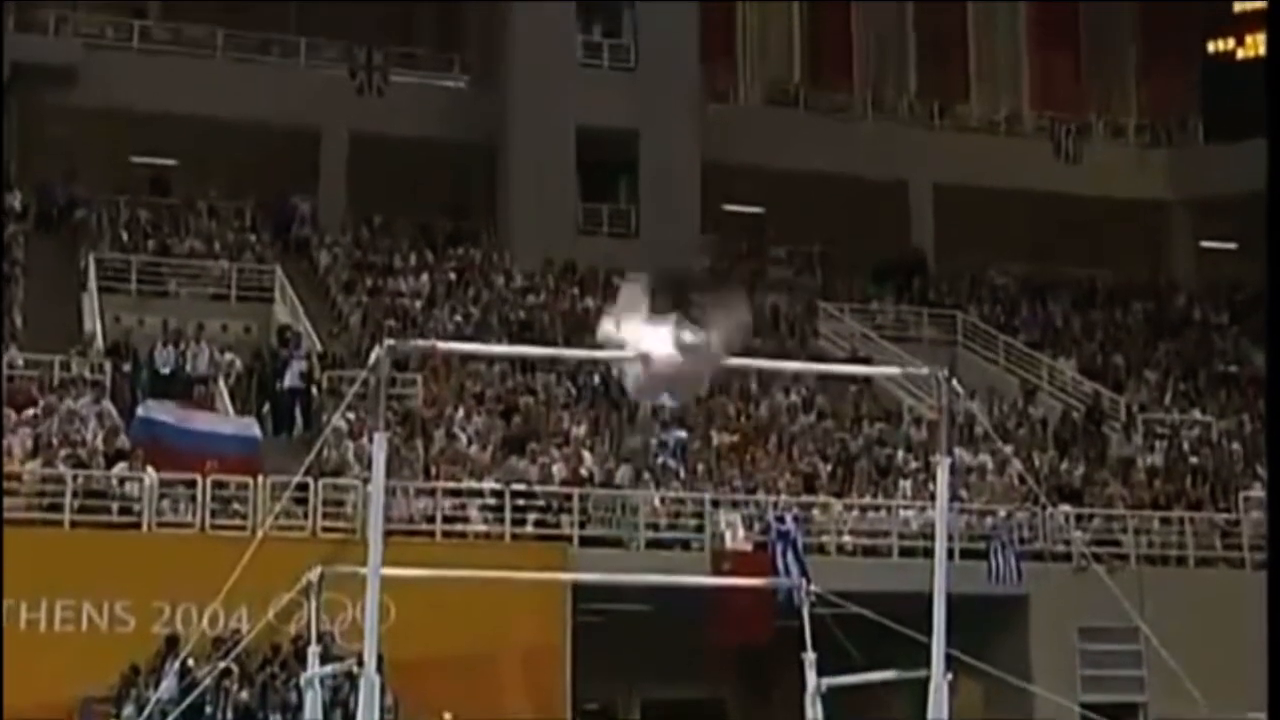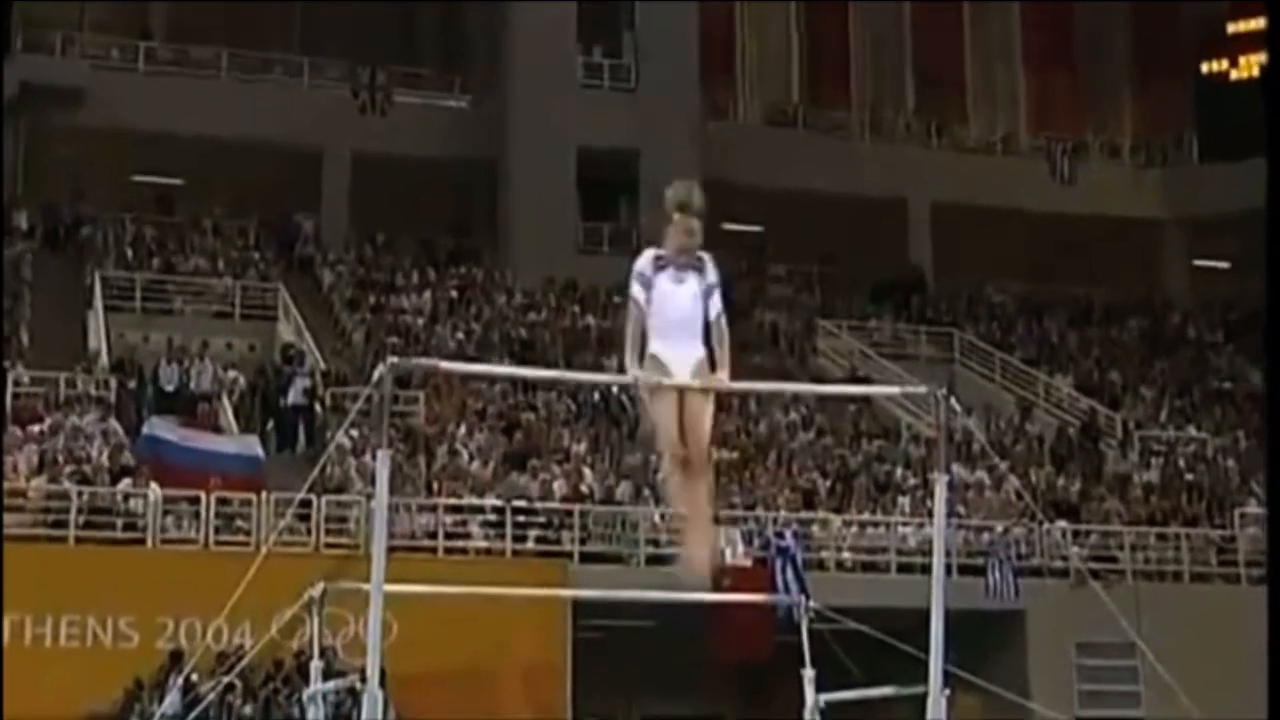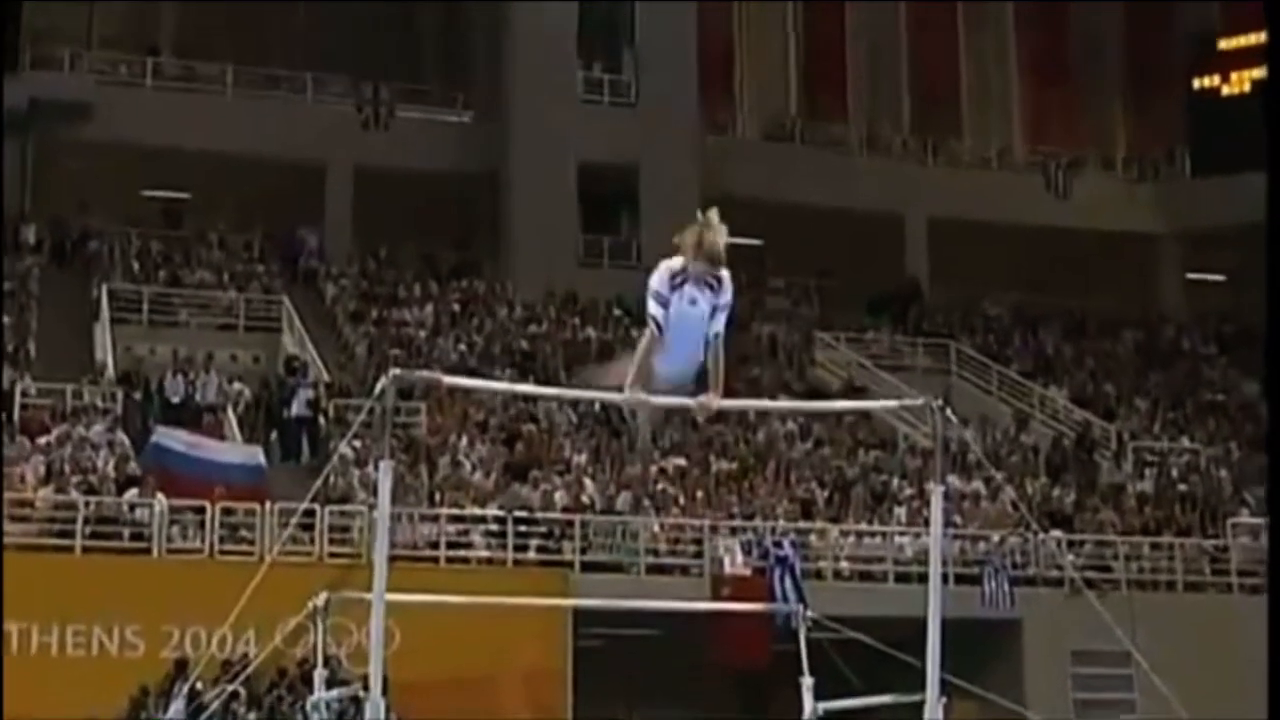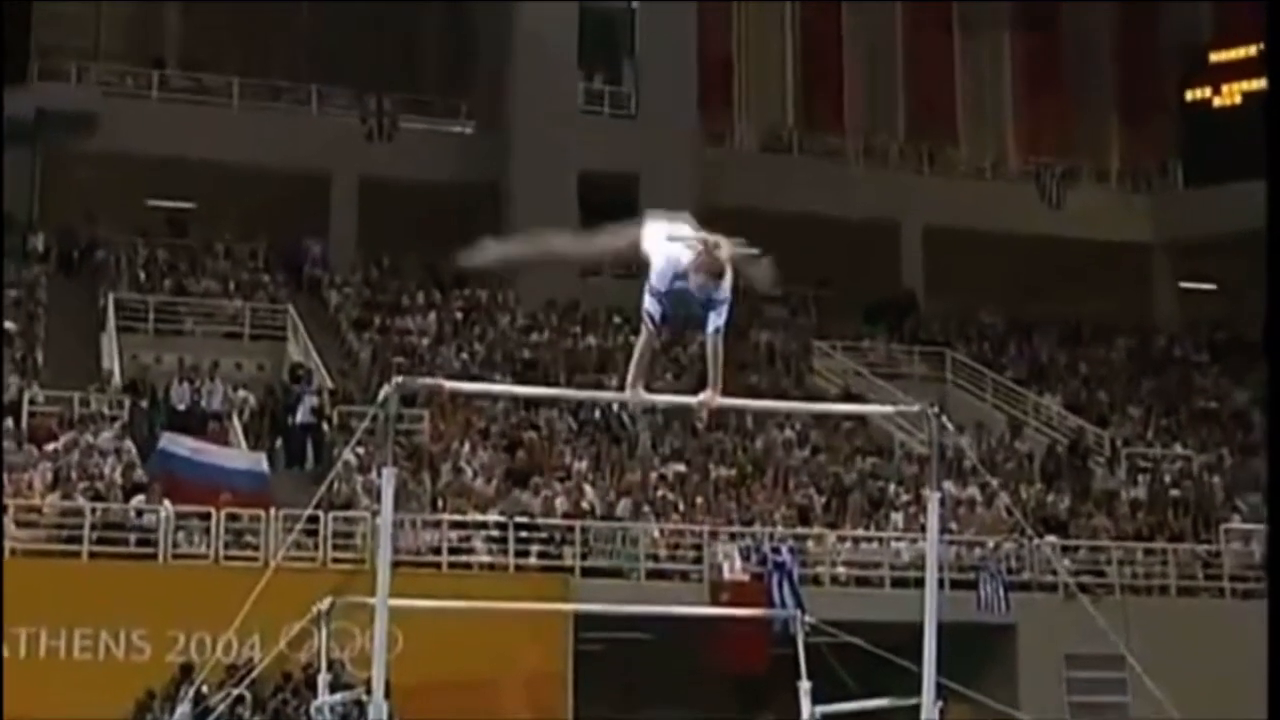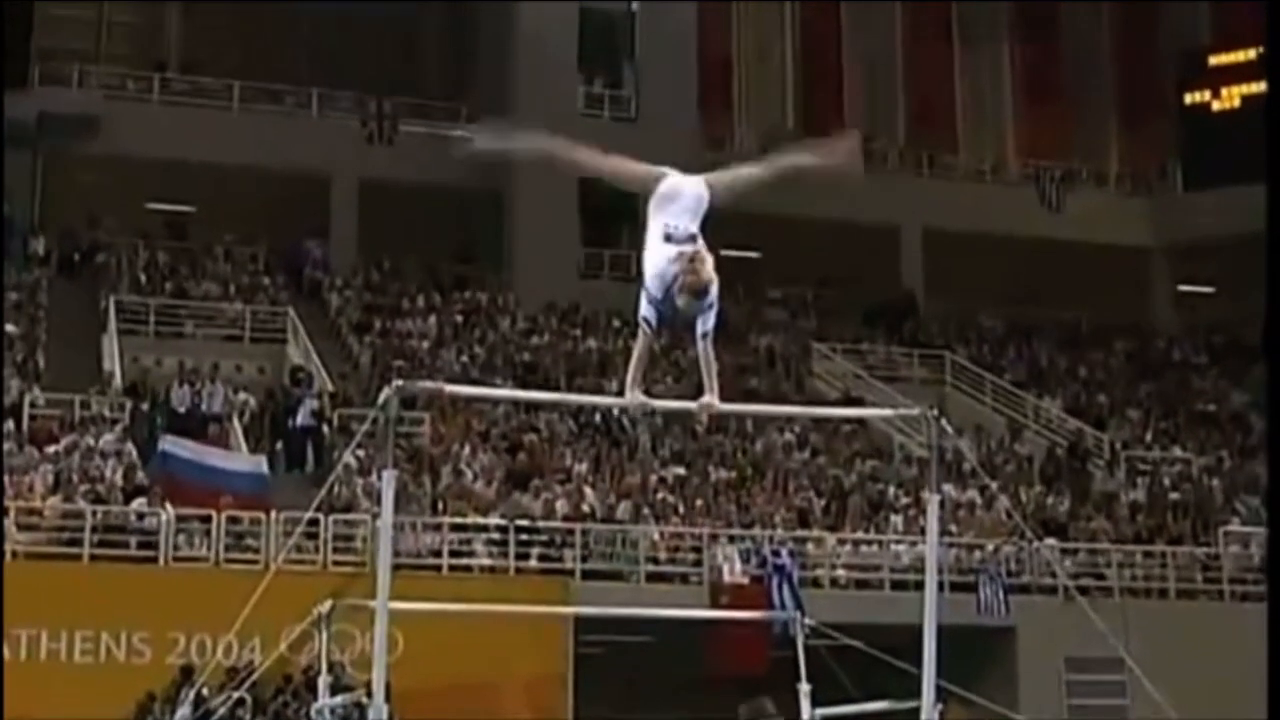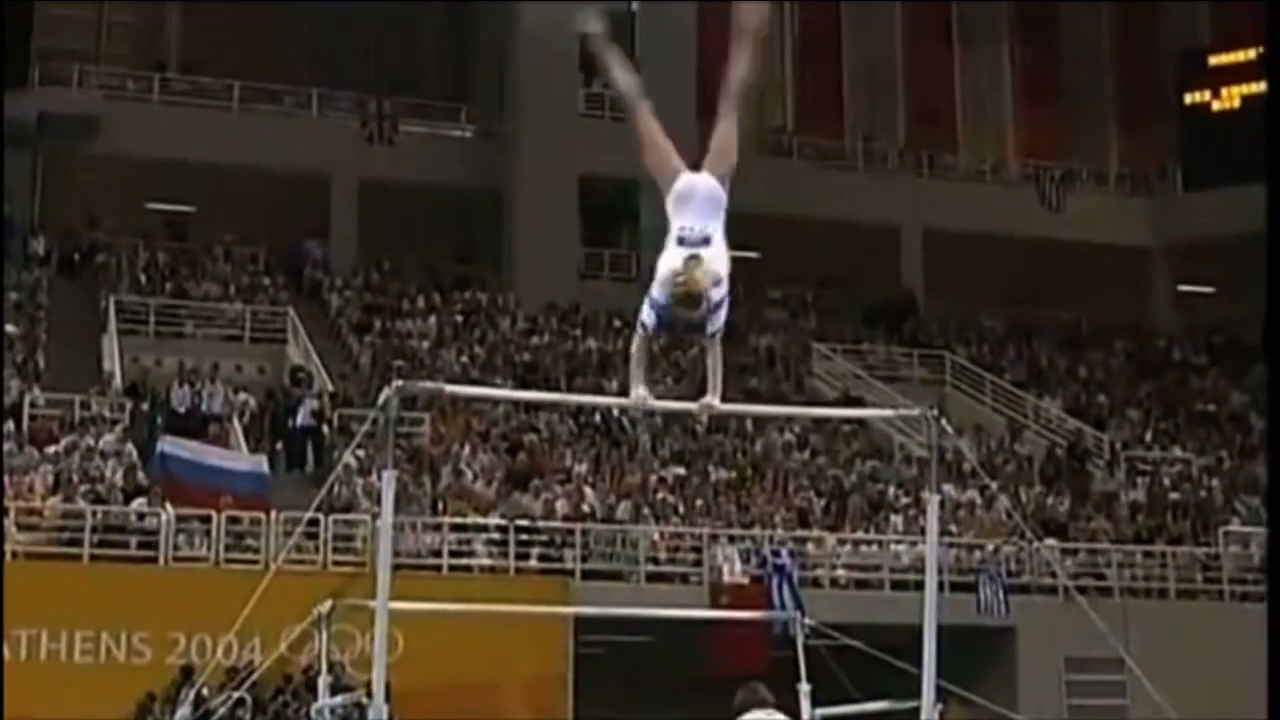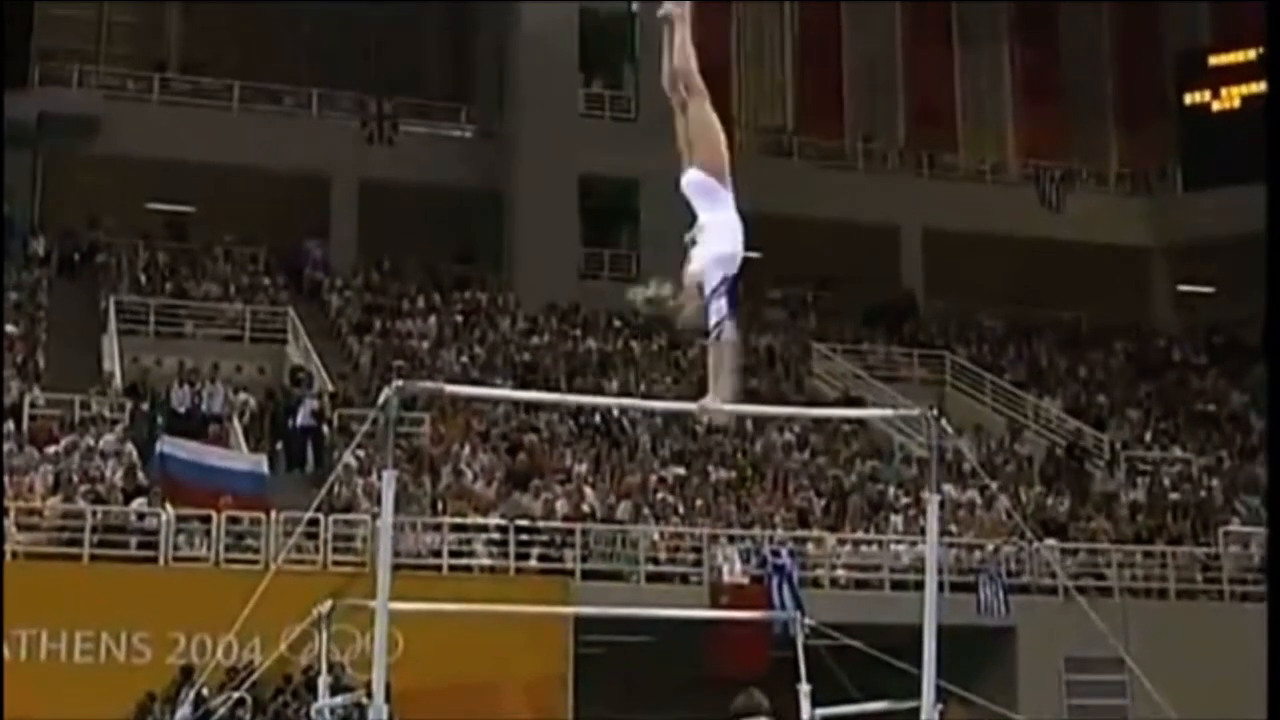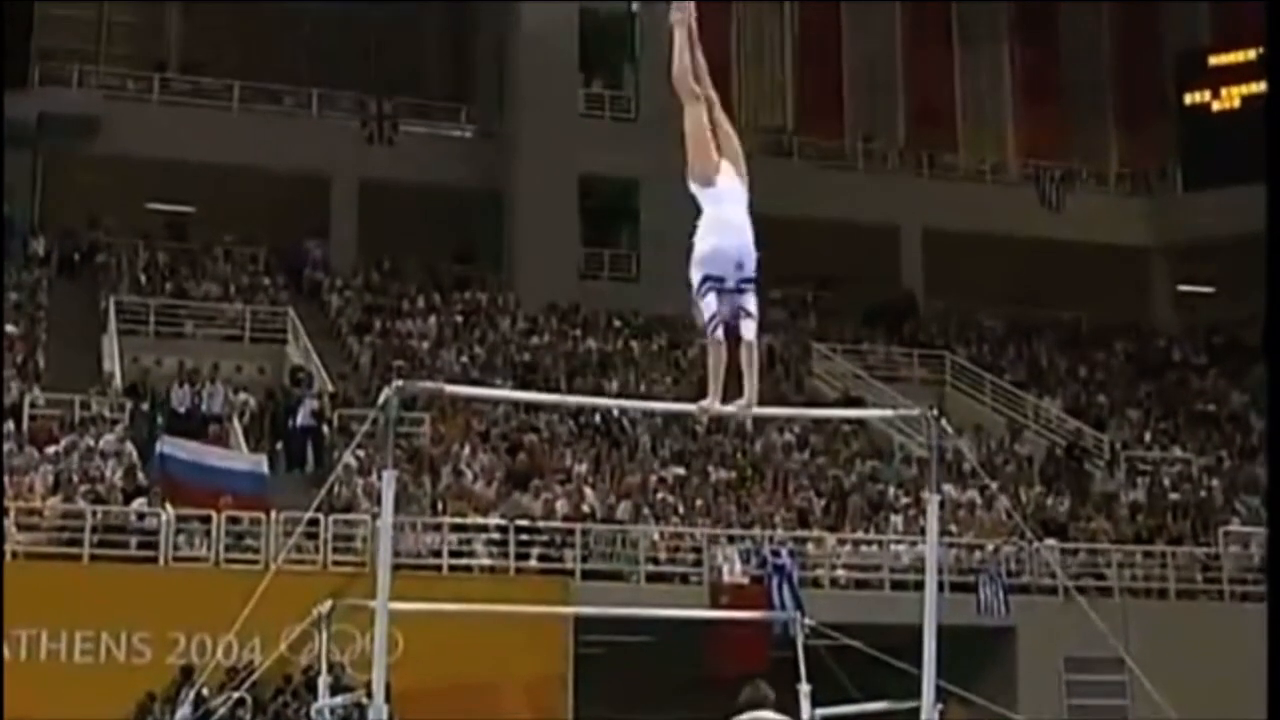
dt=0.2s
person 1, frame 1
left shoulder: (668, 324)
right shoulder: (617, 321)
left elbow: (692, 339)
right elbow: (606, 334)
left hip: (677, 384)
right hip: (646, 377)
person 1, frame 2
left shoulder: (705, 268)
right shoulder: (649, 263)
left elbow: (717, 319)
right elbow: (636, 315)
left wrist: (721, 370)
right wrist: (633, 366)
left hip: (696, 365)
right hip: (661, 364)
left knee: (699, 457)
right knee: (673, 454)
left ankle: (700, 548)
right ankle: (694, 542)
person 1, frame 3
left shoulder: (722, 284)
right shoulder: (667, 274)
left elbow: (716, 340)
right elbow: (652, 332)
left wrist: (714, 391)
right wrist: (632, 385)
person 1, frame 4
left shoulder: (721, 274)
right shoulder: (666, 268)
left elbow: (715, 336)
right elbow: (649, 331)
left wrist: (714, 389)
right wrist: (634, 384)
left hip: (685, 231)
right hip: (654, 233)
right knee: (575, 247)
left ankle: (752, 268)
right ankle: (499, 251)
person 1, frame 5
left shoulder: (706, 284)
right shoulder: (659, 281)
left elbow: (704, 340)
right elbow: (645, 336)
left wrist: (711, 393)
right wrist: (631, 388)
left hip: (696, 192)
right hip: (667, 190)
left knee: (764, 170)
right knee: (597, 162)
left ankle: (829, 153)
person 1, frame 6
left shoulder: (714, 287)
right shoulder: (665, 287)
left elbow: (714, 341)
right elbow: (642, 336)
left wrist: (714, 393)
right wrist: (637, 385)
left hip: (707, 193)
right hip: (687, 195)
left knee: (731, 103)
right knee: (639, 107)
left ankle: (745, 34)
right ankle: (601, 42)
person 1, frame 7
left shoulder: (707, 276)
right shoulder: (706, 277)
left elbow: (722, 334)
left wrist: (718, 393)
left hip: (710, 187)
right hip: (707, 187)
left knee: (691, 95)
right knee: (684, 96)
person 1, frame 8
left shoulder: (741, 279)
right shoulder: (708, 274)
left elbow: (747, 337)
left hip: (725, 187)
right hip: (720, 189)
right knee: (694, 98)
